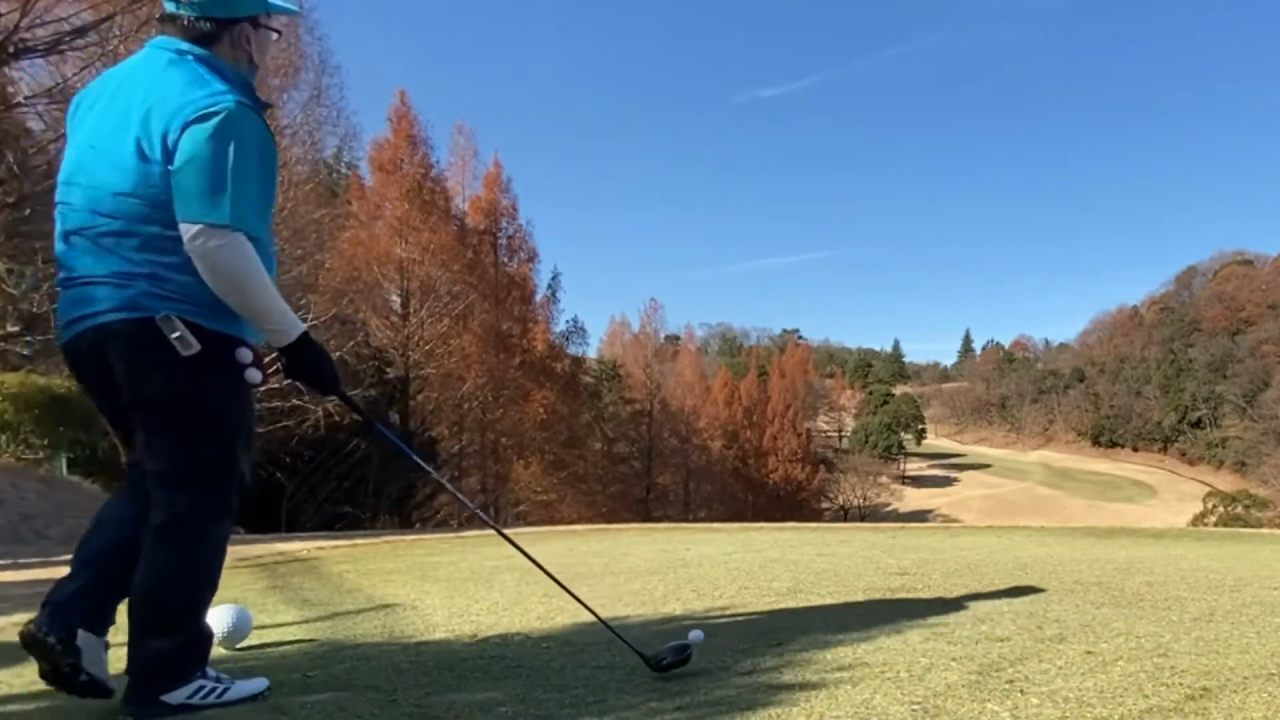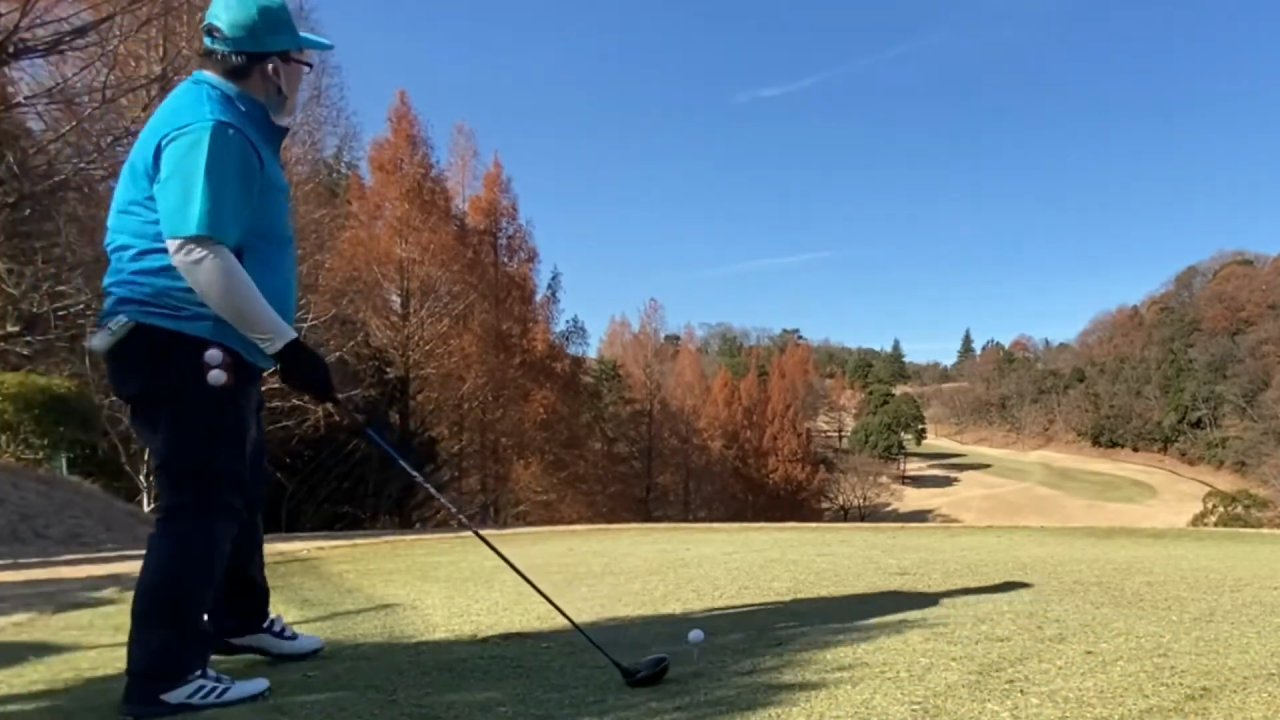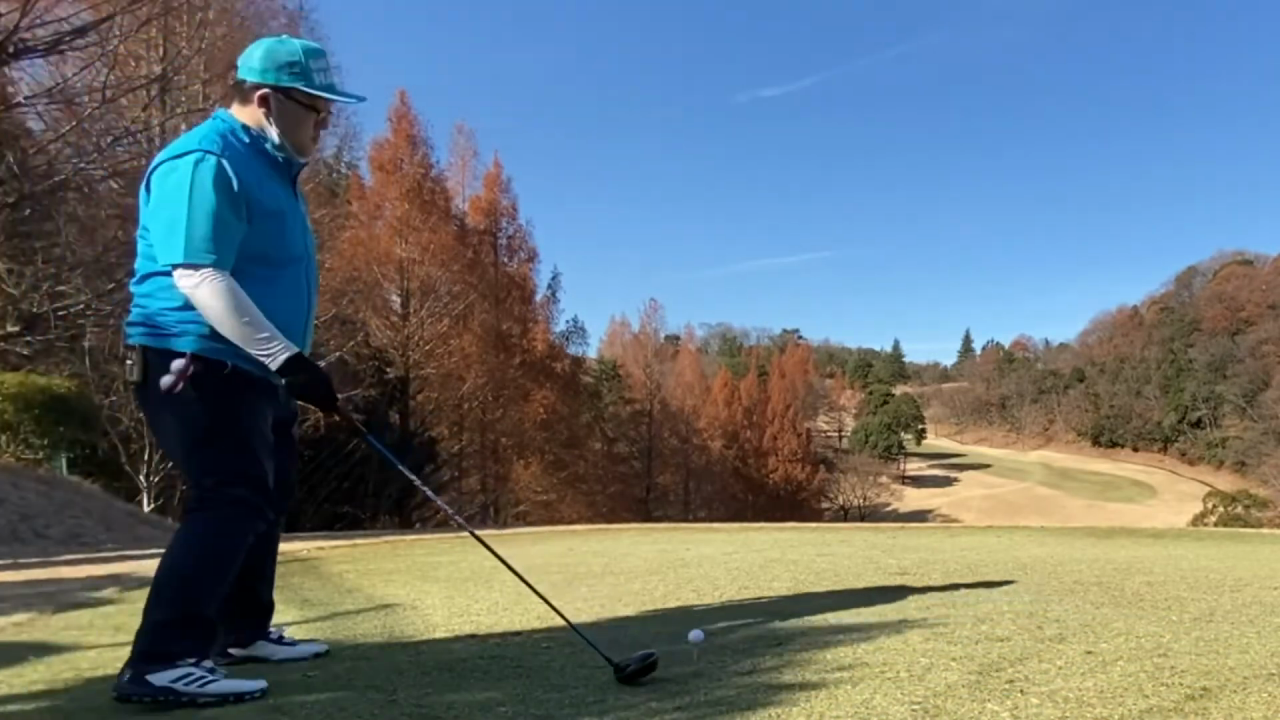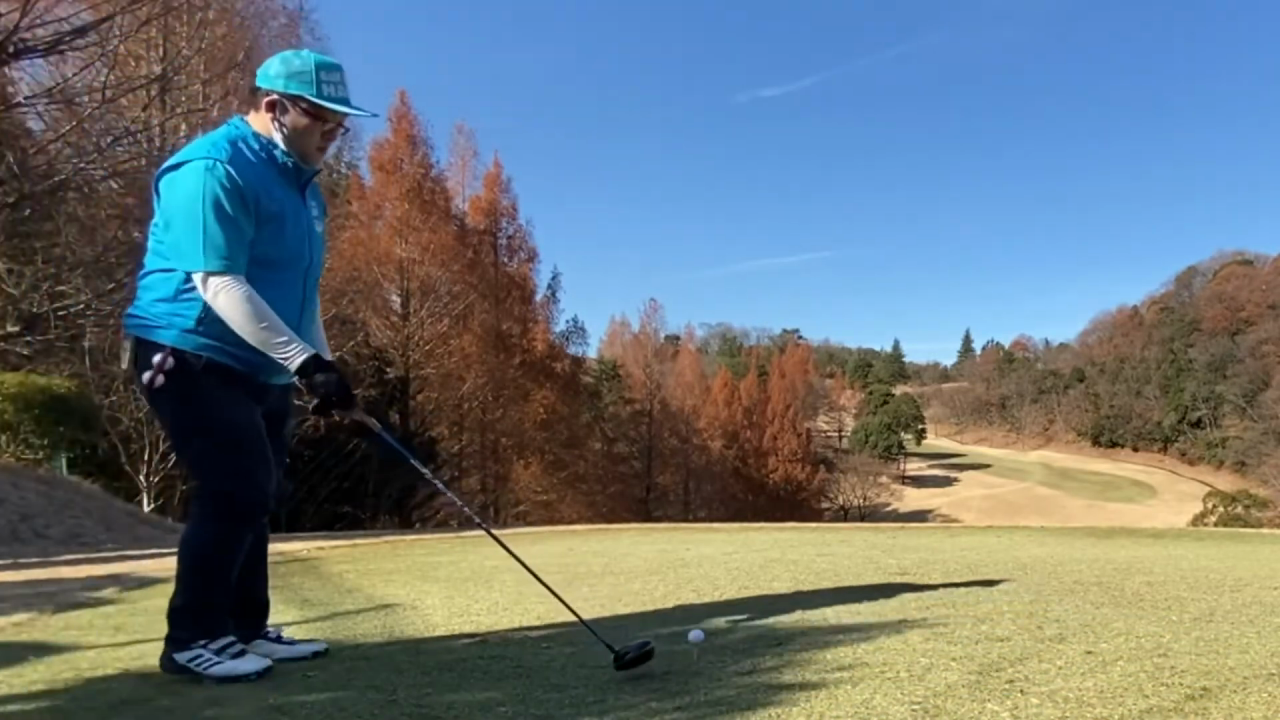
dt=0.2s
person 1, frame 1
left shoulder: (103, 90)
right shoulder: (216, 107)
right elbow: (213, 240)
right wrist: (292, 337)
left hip: (95, 326)
right hip: (181, 334)
left knee: (154, 485)
right knee: (190, 501)
left ankle: (69, 619)
person 1, frame 2
left shoulder: (228, 126)
right shoulder: (208, 129)
right elbow: (198, 254)
left wrist: (275, 347)
right wrist: (286, 346)
left hip: (211, 348)
right hip: (180, 347)
left knee: (234, 492)
right knee: (199, 504)
left ankle: (239, 620)
person 1, frame 3
left shoulder: (273, 168)
right shoulder: (206, 162)
right elbow: (199, 277)
left wrist: (292, 362)
right wrist: (288, 358)
left hip: (253, 369)
right hip: (196, 364)
left knee: (260, 499)
right knee: (229, 502)
left ankle: (242, 630)
right ankle: (163, 659)
person 1, frame 4
left shoulder: (300, 180)
right shoulder: (213, 169)
left elbow: (300, 281)
right elbow: (221, 285)
left wrist: (317, 360)
right wrist: (305, 360)
left hip: (259, 370)
right hip: (191, 360)
left knee: (252, 501)
right knee: (230, 497)
left ankle: (243, 629)
right ankle: (193, 638)
